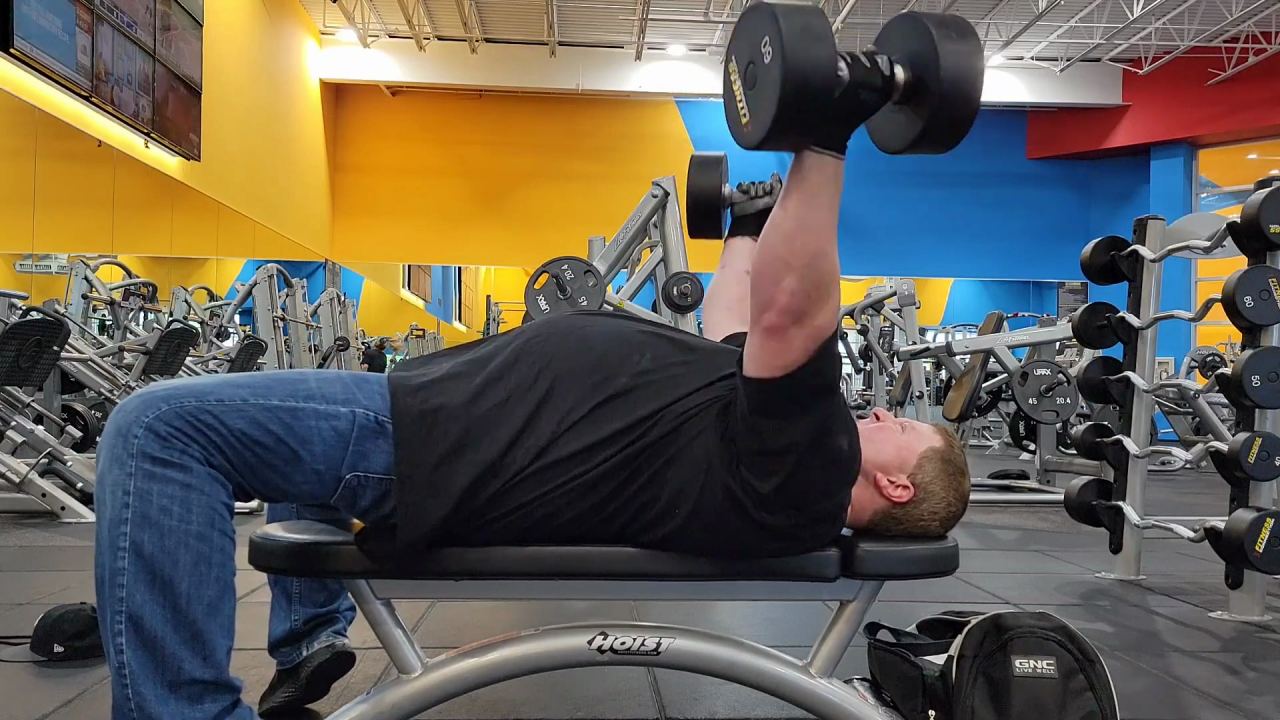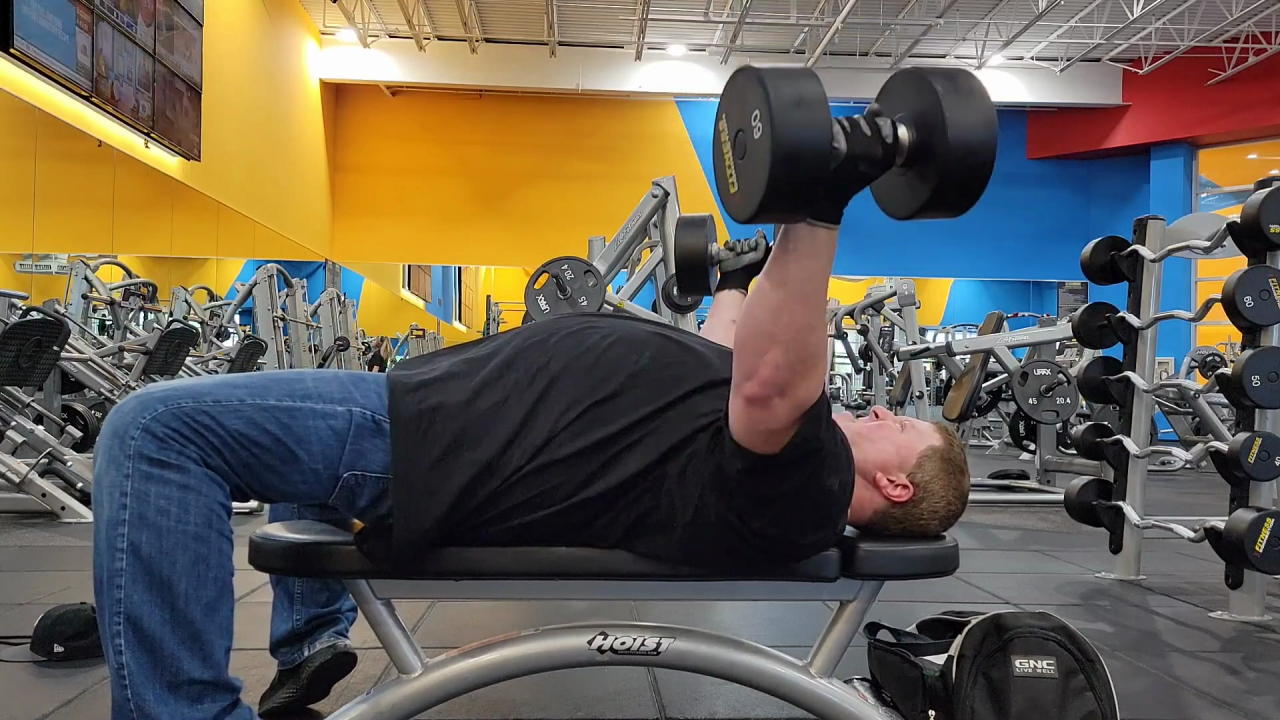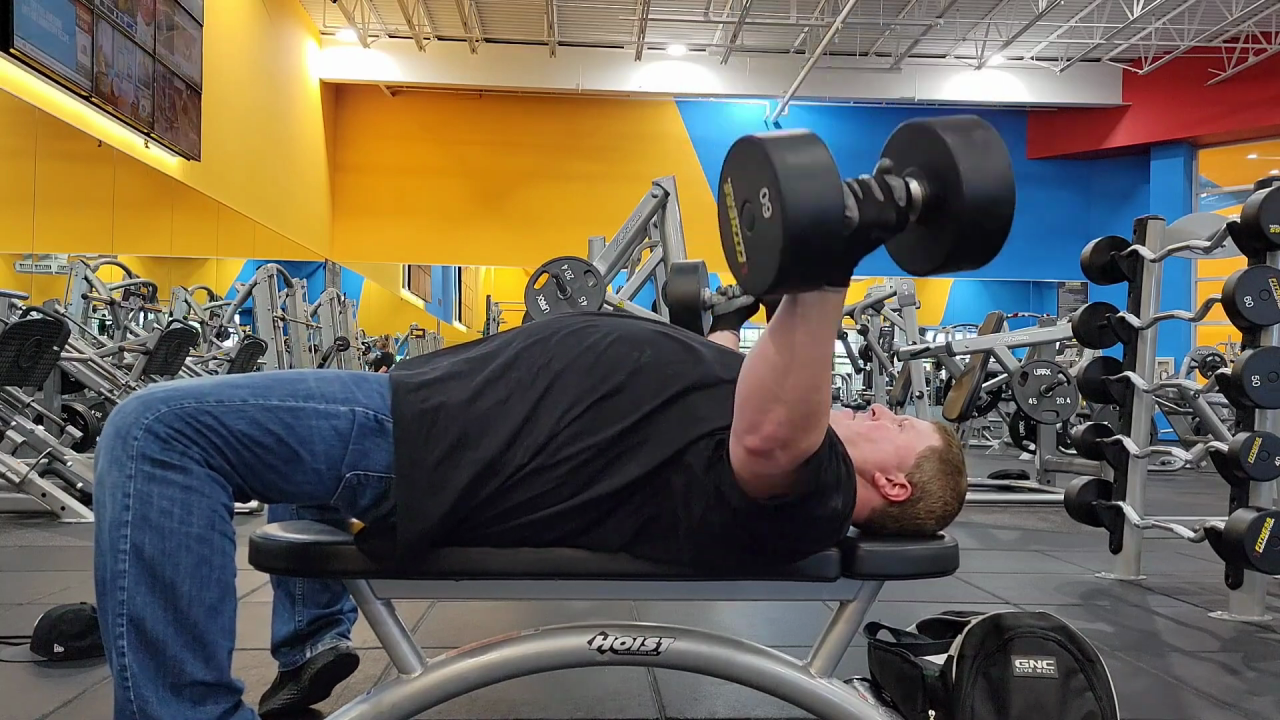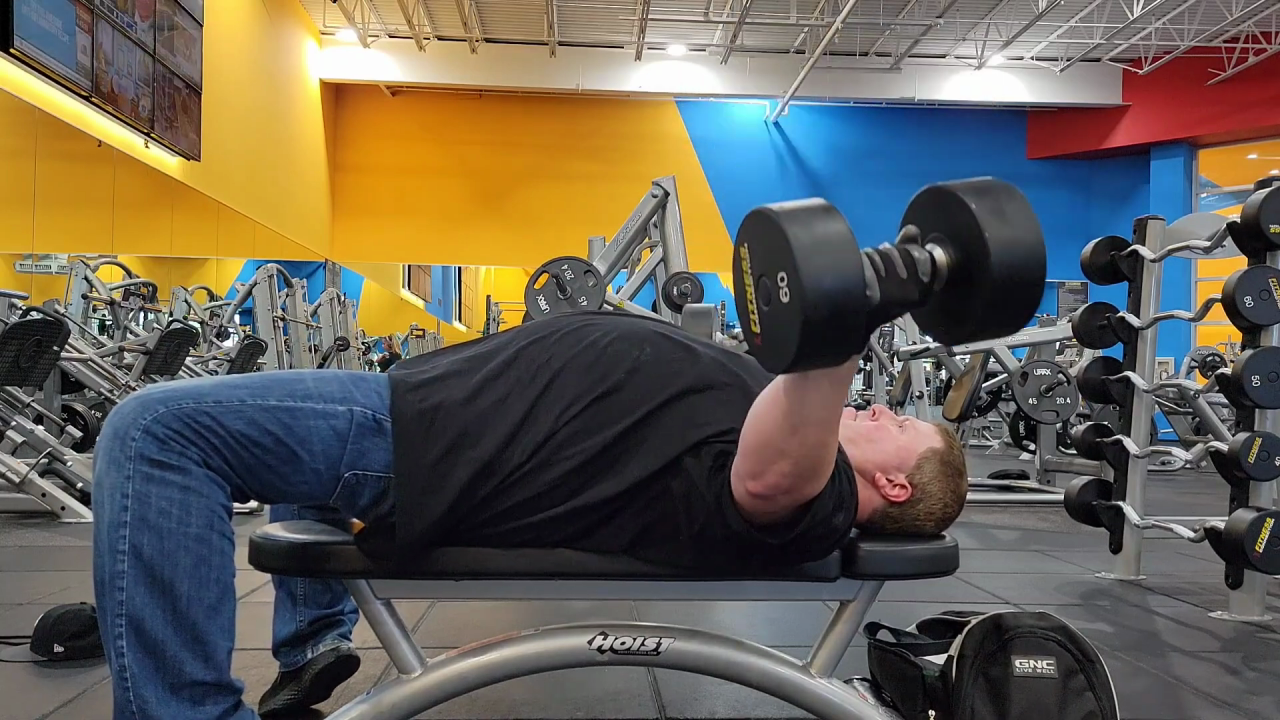
dt=0.4s
person 1, frame 1
left shoulder: (806, 480)
right shoulder: (782, 429)
left elbow: (790, 316)
right elbow: (730, 336)
left wrist: (824, 140)
right wrist: (747, 233)
left knee: (158, 426)
person 1, frame 2
left shoulder: (803, 487)
right shoulder: (798, 444)
left elbow: (767, 385)
right elbow: (718, 373)
left wrist: (821, 207)
right wrist: (736, 280)
left knee: (156, 429)
right knee: (292, 404)
right ankle: (310, 648)
person 1, frame 3
left shoulder: (810, 490)
right shoulder: (805, 438)
left elbow: (766, 432)
right elbow: (722, 393)
left wrist: (826, 264)
right wrist: (722, 316)
left knee: (159, 432)
right knee: (295, 390)
right ankle: (309, 647)
person 1, frame 4
left shoulder: (812, 488)
right shoulder: (777, 418)
left elbow: (767, 474)
left knee: (157, 429)
right knee: (290, 404)
right ankle: (313, 647)
